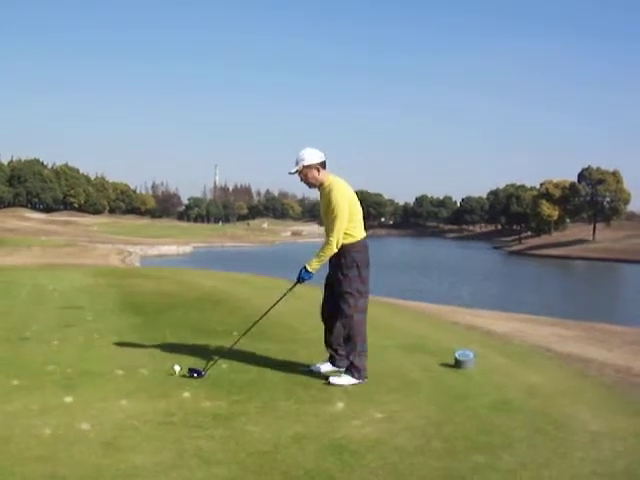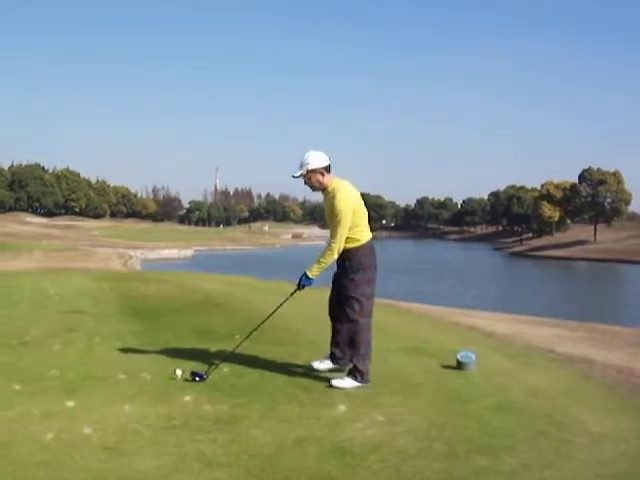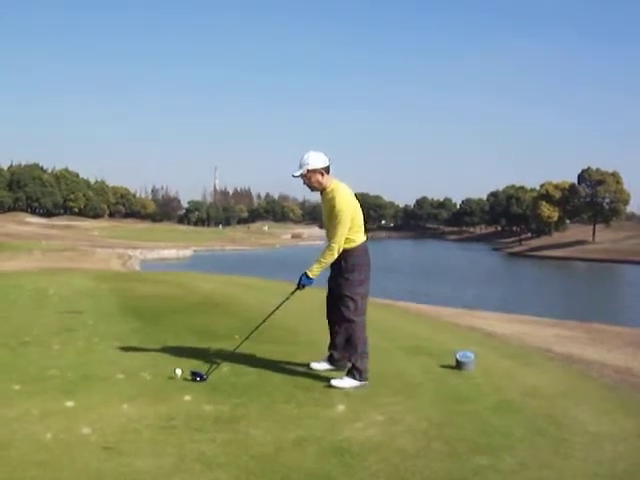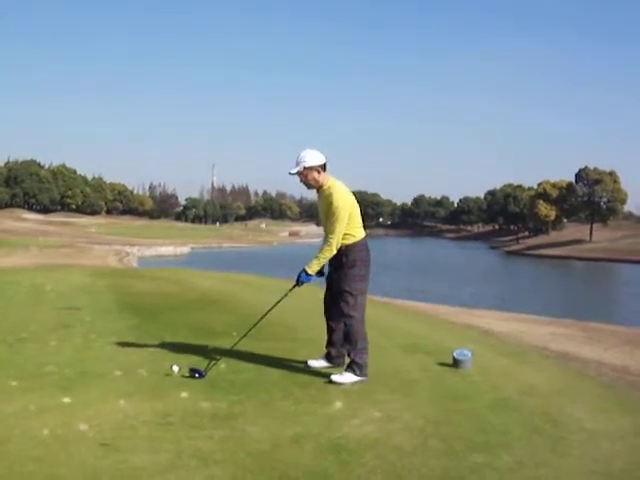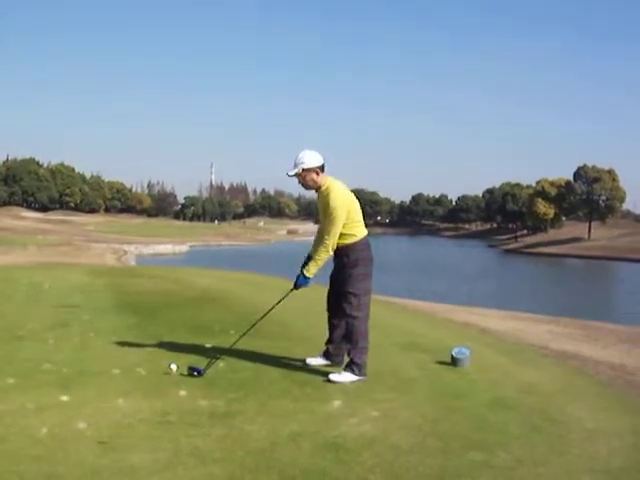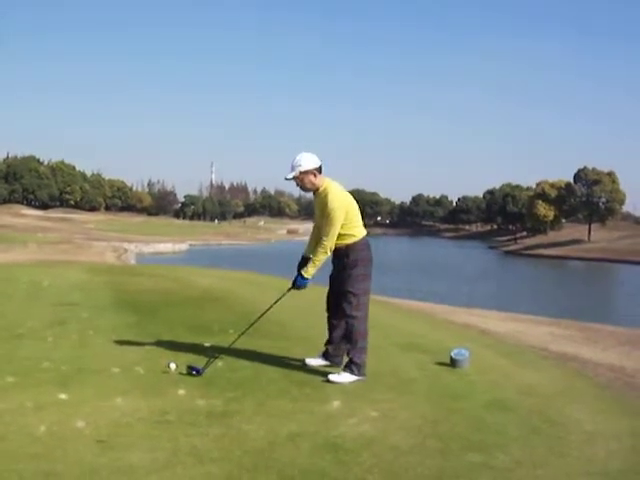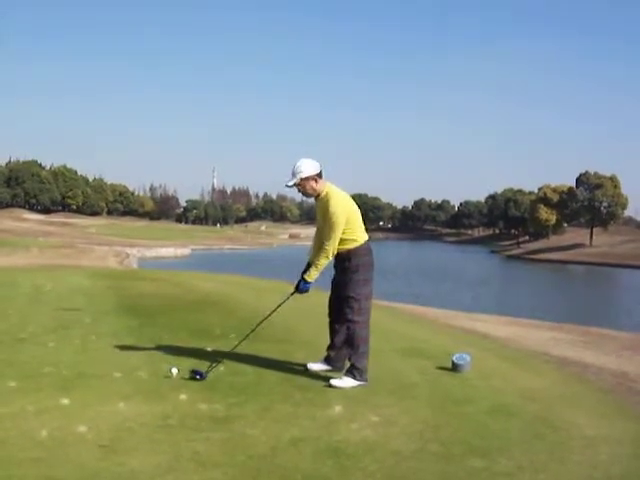
dt=0.3s
person 1, frame 1
left shoulder: (337, 193)
right shoulder: (327, 188)
left elbow: (333, 241)
left wrist: (310, 267)
left hip: (353, 255)
right hip: (341, 255)
left knee: (351, 312)
right knee: (330, 311)
left ankle: (357, 371)
right ankle: (338, 360)
person 1, frame 2
left shoulder: (341, 198)
right shoulder: (335, 188)
left elbow: (334, 246)
left wrist: (311, 273)
left hip: (359, 257)
right hip: (348, 256)
left knee: (356, 316)
right knee: (338, 310)
left ankle: (359, 374)
right ankle: (339, 357)
person 1, frame 3
left shoulder: (340, 198)
right shoulder: (328, 193)
left elbow: (335, 246)
left wrist: (311, 273)
left hip: (353, 259)
right hip: (341, 258)
left knee: (351, 316)
right knee: (335, 312)
left ankle: (358, 373)
right ankle: (337, 358)
person 1, frame 4
left shoulder: (337, 195)
right shoulder: (323, 191)
left elbow: (333, 241)
left wrist: (310, 268)
right wrist: (320, 262)
left hip: (353, 255)
right hip: (339, 254)
left knee: (349, 311)
right knee: (332, 309)
left ankle: (358, 367)
right ankle: (334, 356)
person 1, frame 5
left shoulder: (336, 196)
right shoulder: (323, 191)
left elbow: (328, 243)
right elbow: (323, 230)
left wrist: (308, 272)
right wrist: (309, 257)
left hip: (356, 254)
right hip: (343, 253)
left knee: (353, 310)
right knee: (335, 306)
left ankle: (357, 367)
right ankle: (333, 354)
person 1, frame 6
left shoulder: (334, 198)
right shoulder: (320, 193)
left elbow: (326, 244)
right elbow: (318, 229)
left wrist: (306, 273)
right wrist: (305, 258)
left hip: (356, 254)
right hip: (342, 253)
left knee: (352, 310)
right knee: (335, 307)
left ankle: (356, 368)
right ankle: (333, 354)
person 1, frame 7
left shoulder: (335, 203)
right shoulder: (321, 198)
left elbow: (329, 248)
right elbow: (320, 234)
left wrist: (309, 278)
right wrist: (309, 265)
left hip: (357, 258)
right hip: (343, 258)
left knee: (354, 314)
right knee: (337, 311)
left ankle: (358, 372)
right ankle: (335, 359)
